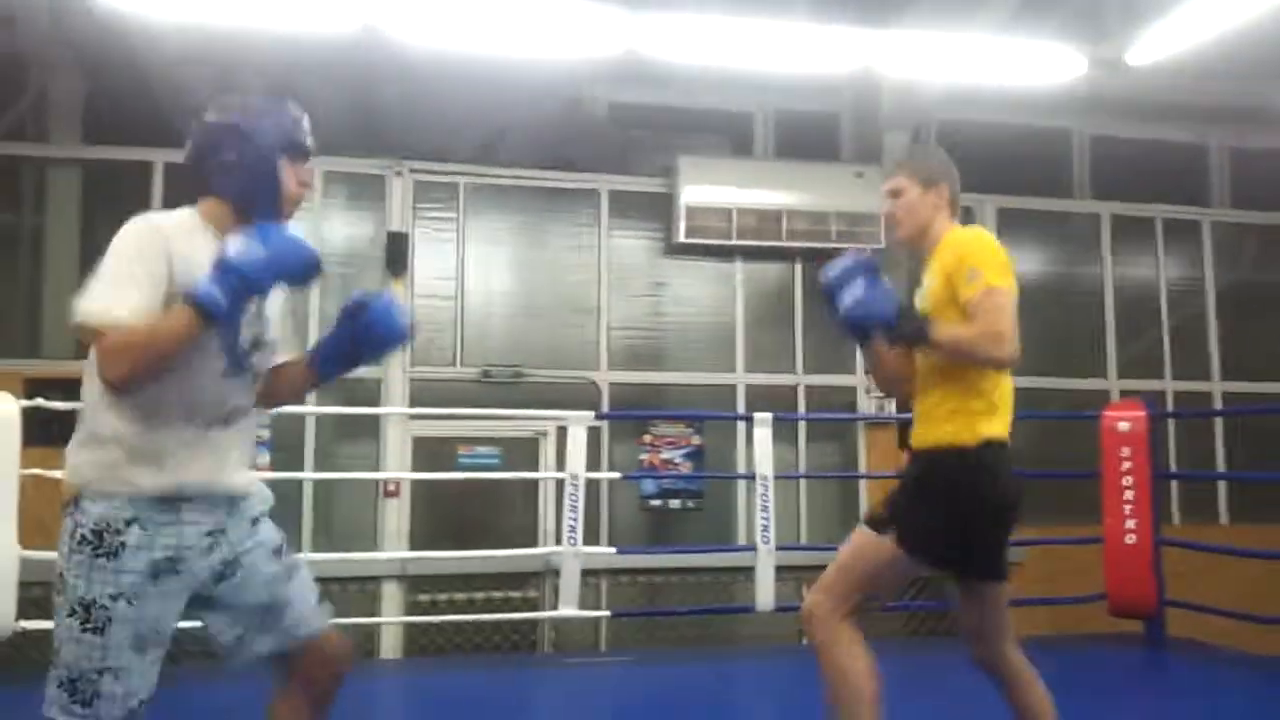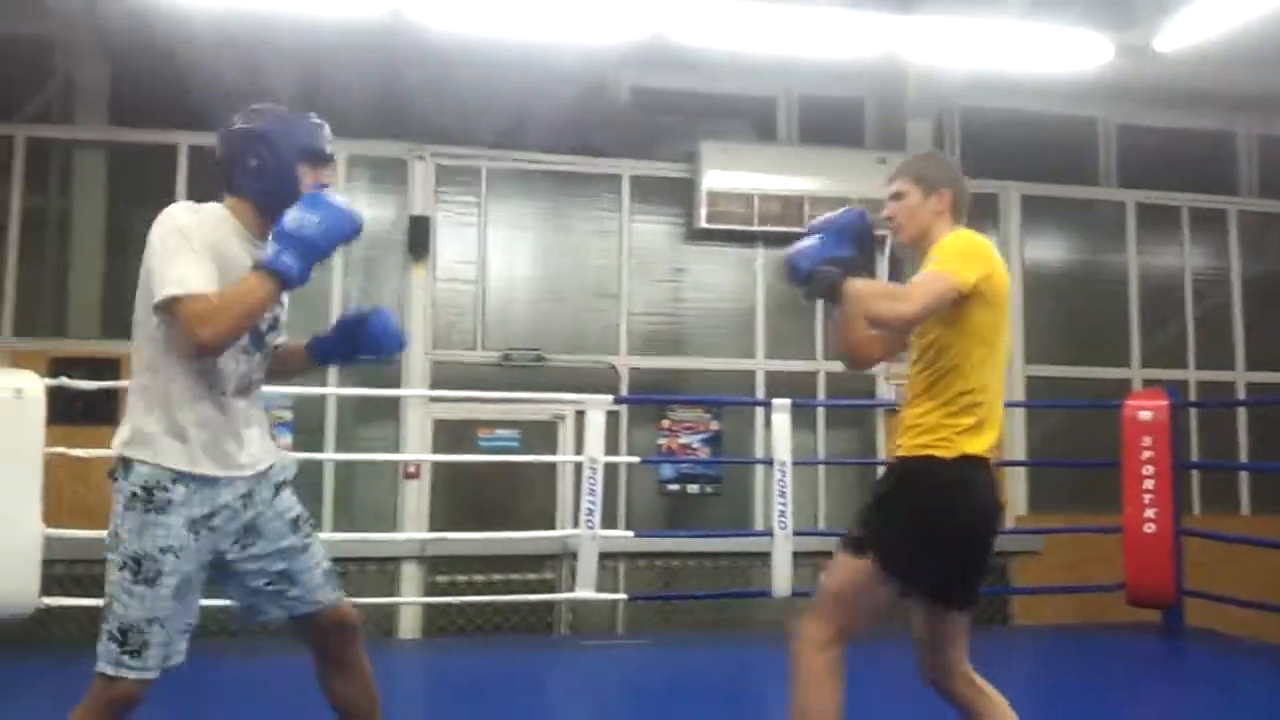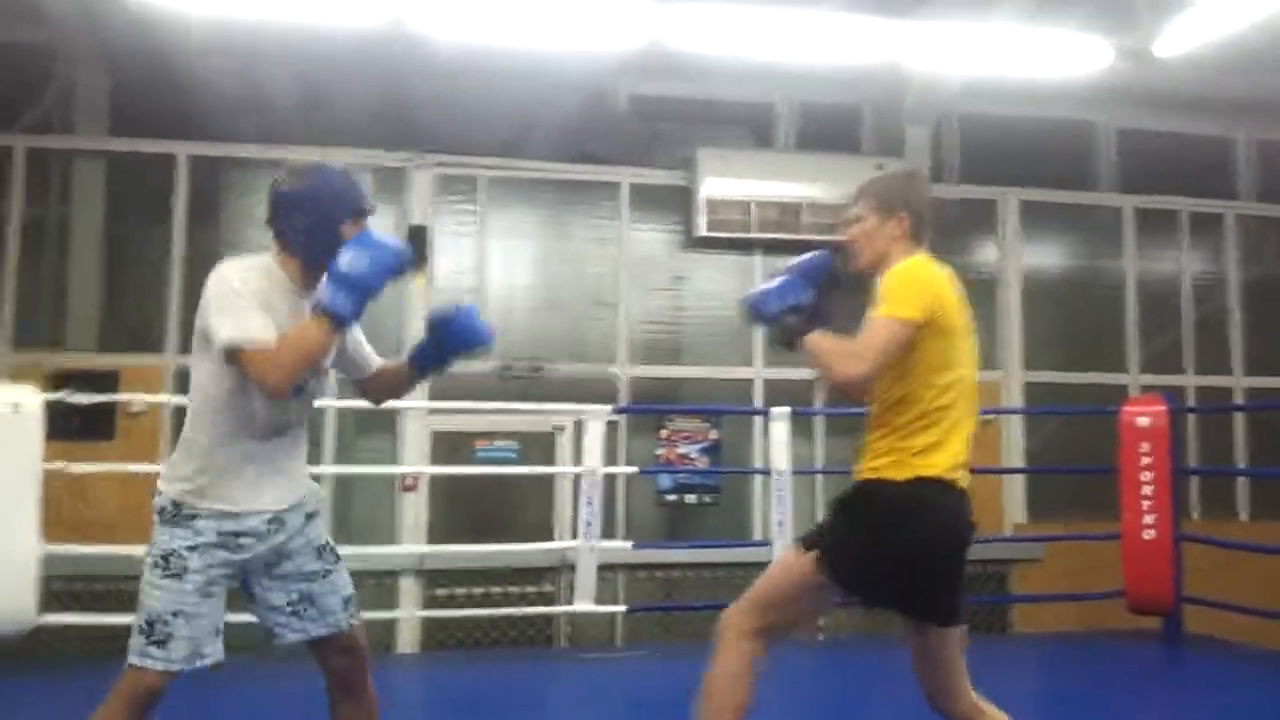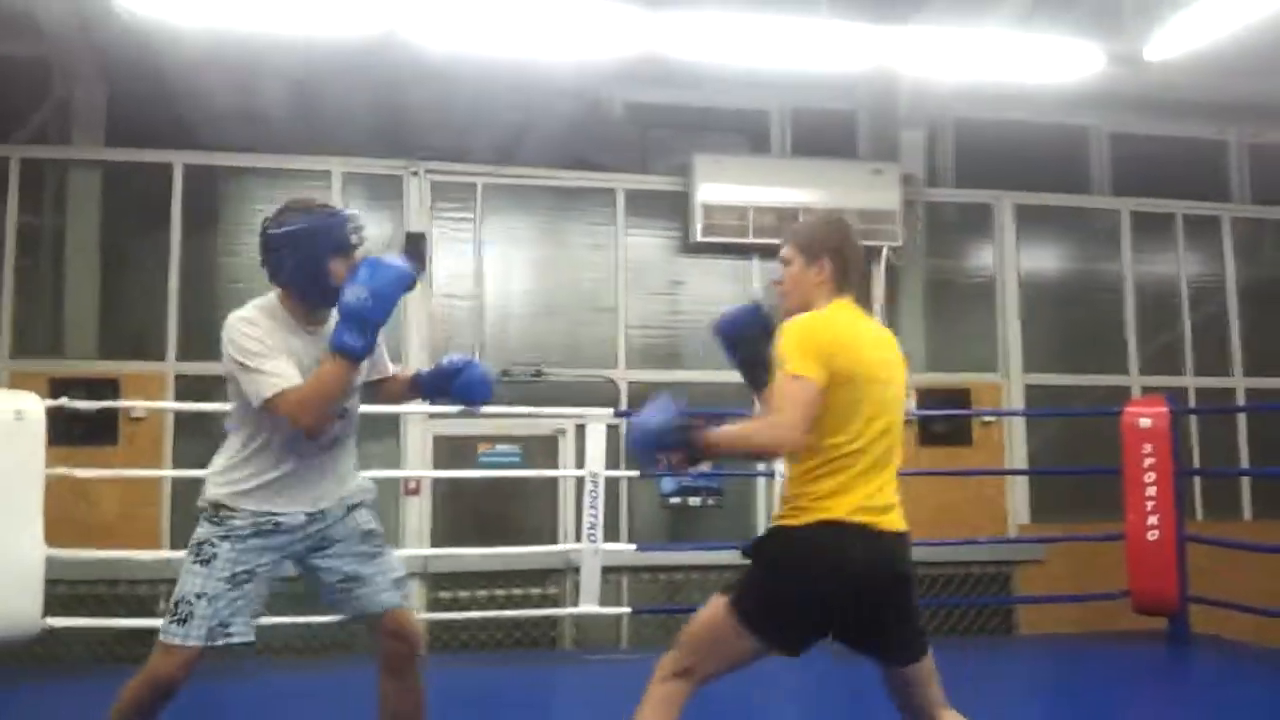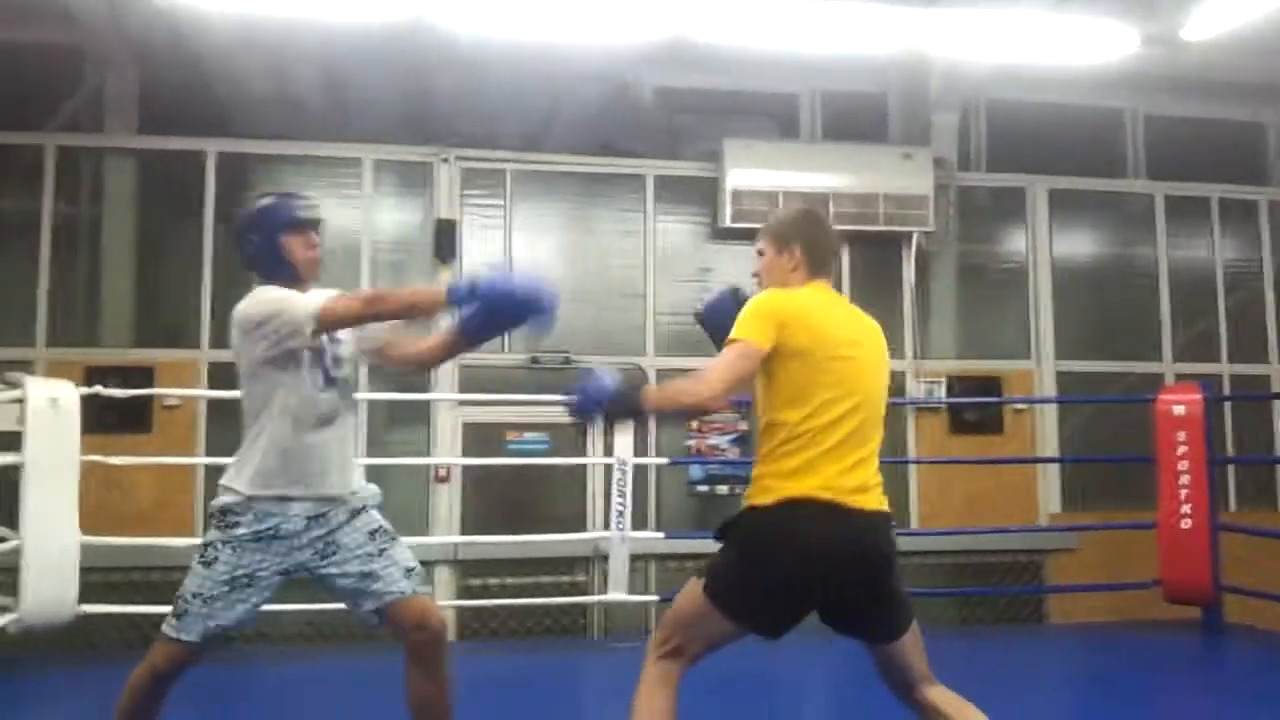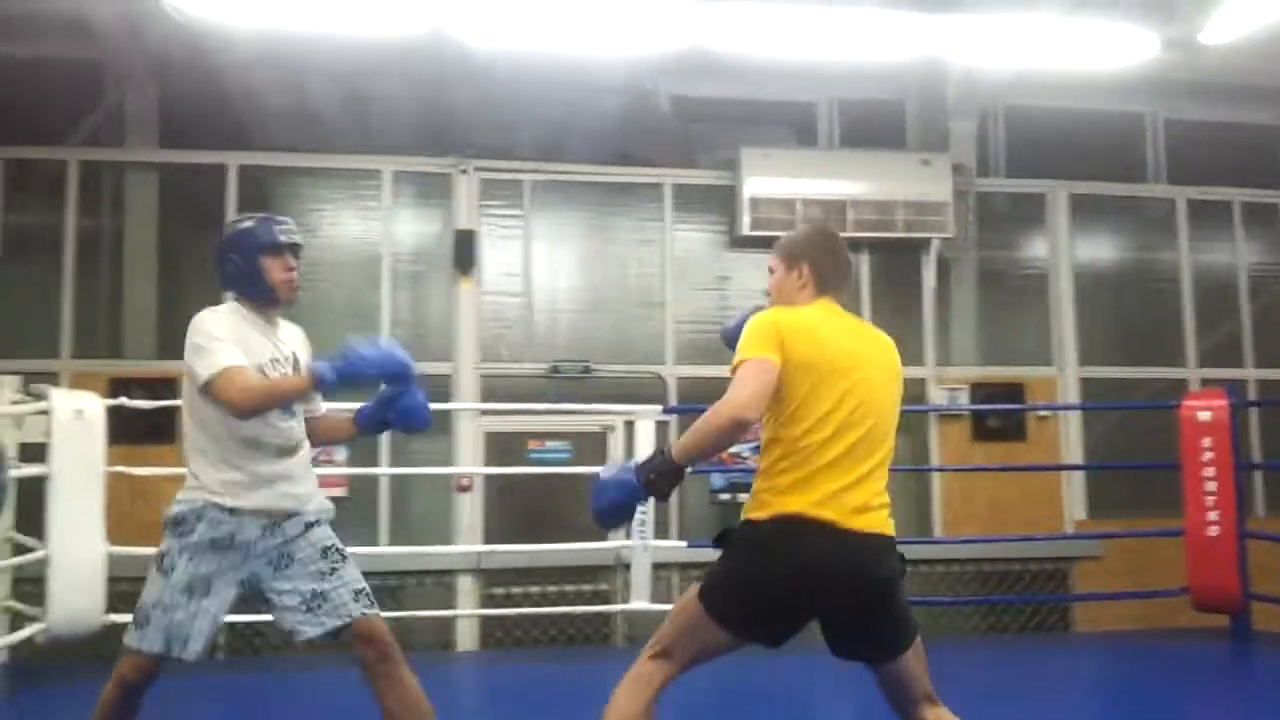
dt=0.2s
person 1, frame 1
left shoulder: (257, 259)
right shoulder: (153, 237)
right elbow: (117, 365)
left wrist: (341, 349)
right wrist: (223, 289)
left hip: (228, 505)
right hip: (128, 514)
left knee: (320, 658)
person 1, frame 2
left shoulder: (265, 253)
right shoulder: (185, 226)
right elbow: (207, 333)
left wrist: (335, 344)
right wrist: (289, 256)
left hip: (253, 477)
right hip: (168, 482)
left knee: (336, 625)
person 1, frame 3
left shoulder: (338, 289)
right shoulder: (237, 282)
left elbow: (374, 386)
right elbow: (275, 376)
left wrist: (434, 351)
right wrist: (345, 297)
left hip: (285, 511)
right hip: (200, 512)
left knee: (347, 653)
person 1, frame 4
left shoulder: (347, 314)
right shoulder: (248, 328)
left elbow: (380, 384)
right elbow: (308, 416)
left wrist: (437, 380)
right wrist: (354, 328)
left hip: (336, 505)
right hip: (250, 511)
left knee: (403, 635)
right knee: (170, 667)
person 1, frame 5
left shoulder: (327, 303)
right shoulder: (260, 310)
left elbow: (407, 355)
right elbow: (369, 306)
left wrist: (477, 325)
right wrist: (472, 291)
left hip: (342, 506)
right hip: (260, 510)
left knee: (425, 627)
right knee: (173, 654)
person 1, frame 6
left shoulder: (291, 335)
right shoulder: (213, 326)
right elbow: (242, 398)
left wrist: (375, 416)
right wrist: (334, 370)
left hip: (297, 519)
right hip: (213, 521)
left knee: (376, 642)
right knee: (137, 666)
person 2, frame 1
left shoulder: (973, 248)
right shoulder: (938, 274)
left elbow: (1002, 347)
right elbow: (897, 382)
left wrist: (915, 325)
right wrist: (864, 321)
left hip: (957, 464)
right hip: (971, 467)
left knee: (825, 608)
right knee: (992, 645)
person 2, frame 2
left shoulder: (966, 248)
right shoulder: (951, 263)
left elbow: (900, 310)
right elbow: (864, 350)
left wrist: (835, 280)
right wrist: (841, 280)
left hip: (935, 479)
right hip: (964, 487)
left knee: (817, 635)
right knee: (947, 669)
person 2, frame 3
left shoulder: (912, 280)
right shoulder: (937, 285)
left elbow: (853, 368)
right elbow: (876, 379)
left wrist: (799, 326)
right wrist: (812, 316)
left hip: (897, 499)
right hip: (944, 507)
left knee: (741, 627)
person 2, frame 4
left shoulder: (808, 330)
right shoulder: (882, 342)
left elbow: (783, 437)
left wrist: (696, 439)
right wrist: (759, 371)
left hip: (812, 546)
right hip: (884, 552)
left knee: (676, 675)
person 2, frame 5
left shoulder: (770, 307)
right shoulder: (869, 330)
left elbow: (711, 391)
left wrist: (628, 399)
left hip: (785, 527)
right hip: (866, 531)
left knee: (665, 657)
person 2, frame 6
left shoulder: (774, 326)
right shoulder: (885, 349)
left elbow: (739, 412)
left wrist: (659, 469)
left hip: (781, 543)
right hip: (869, 551)
left knee: (655, 663)
